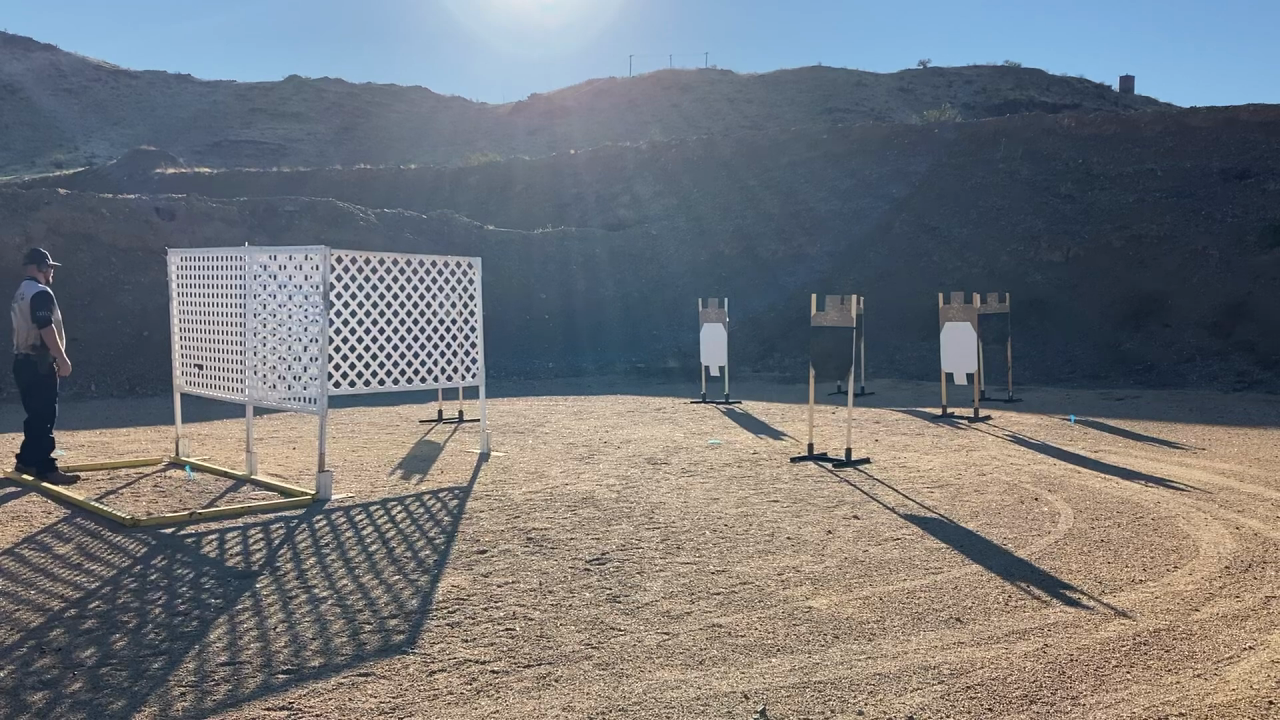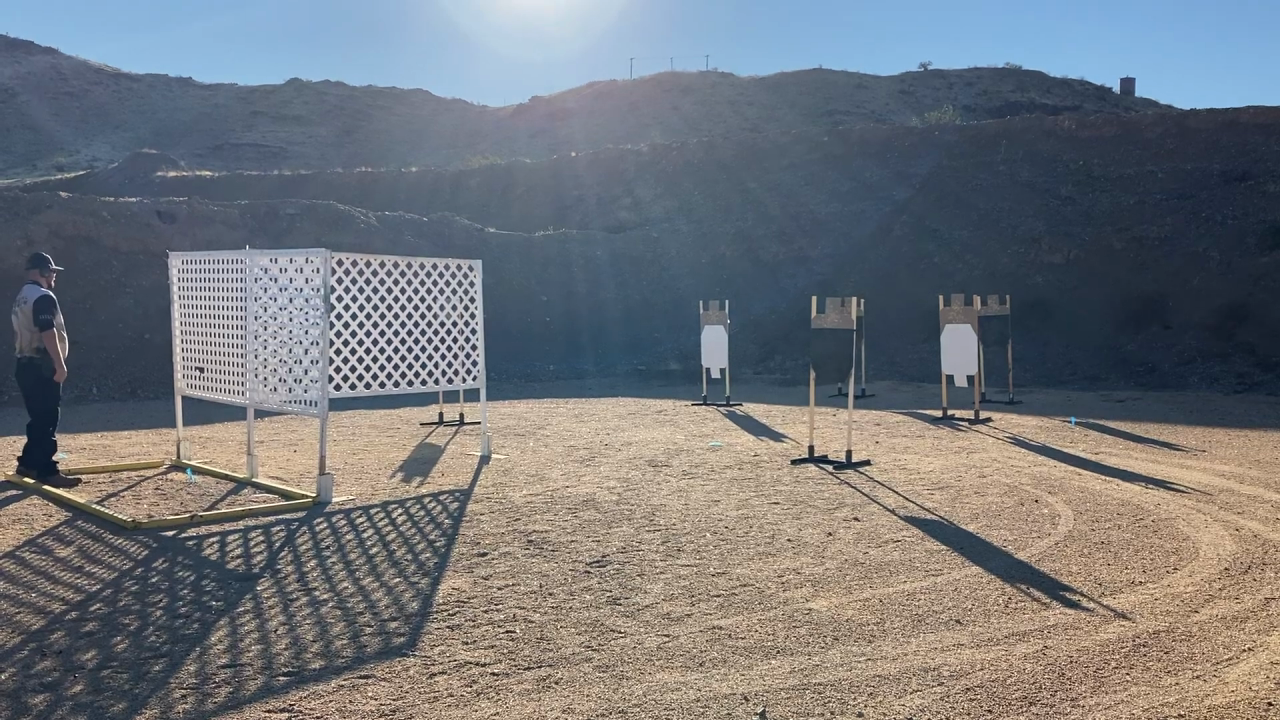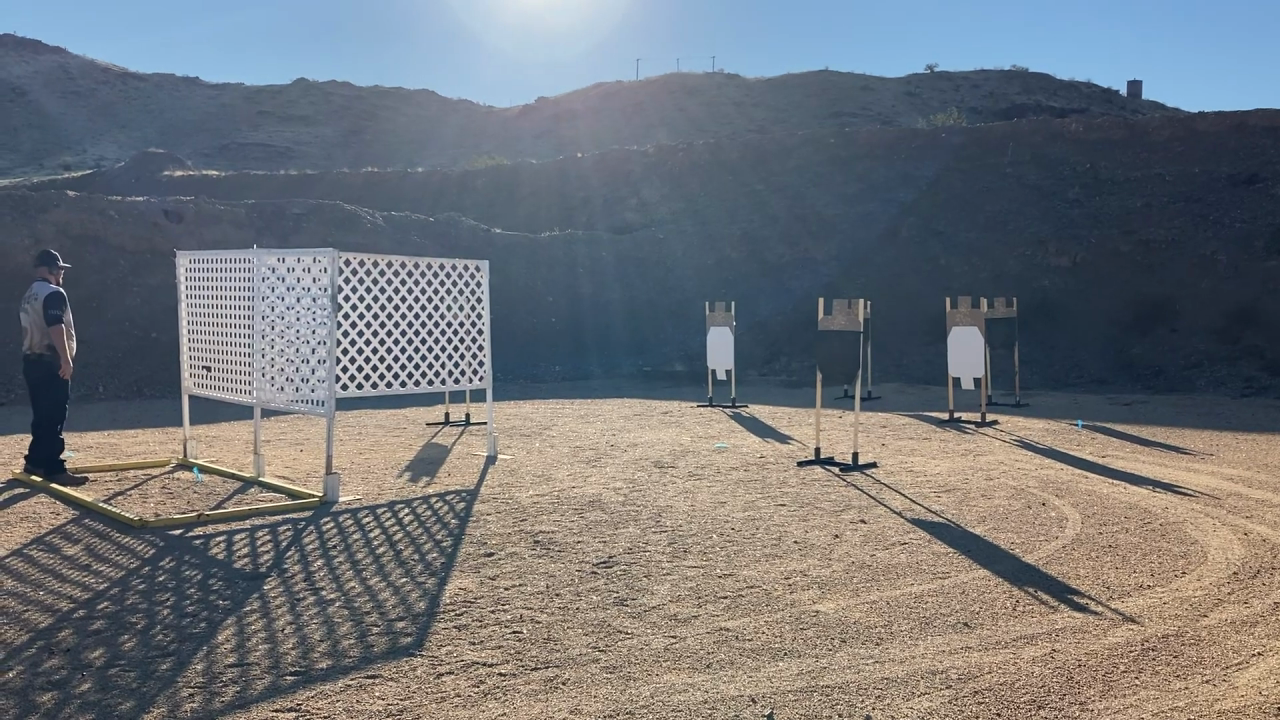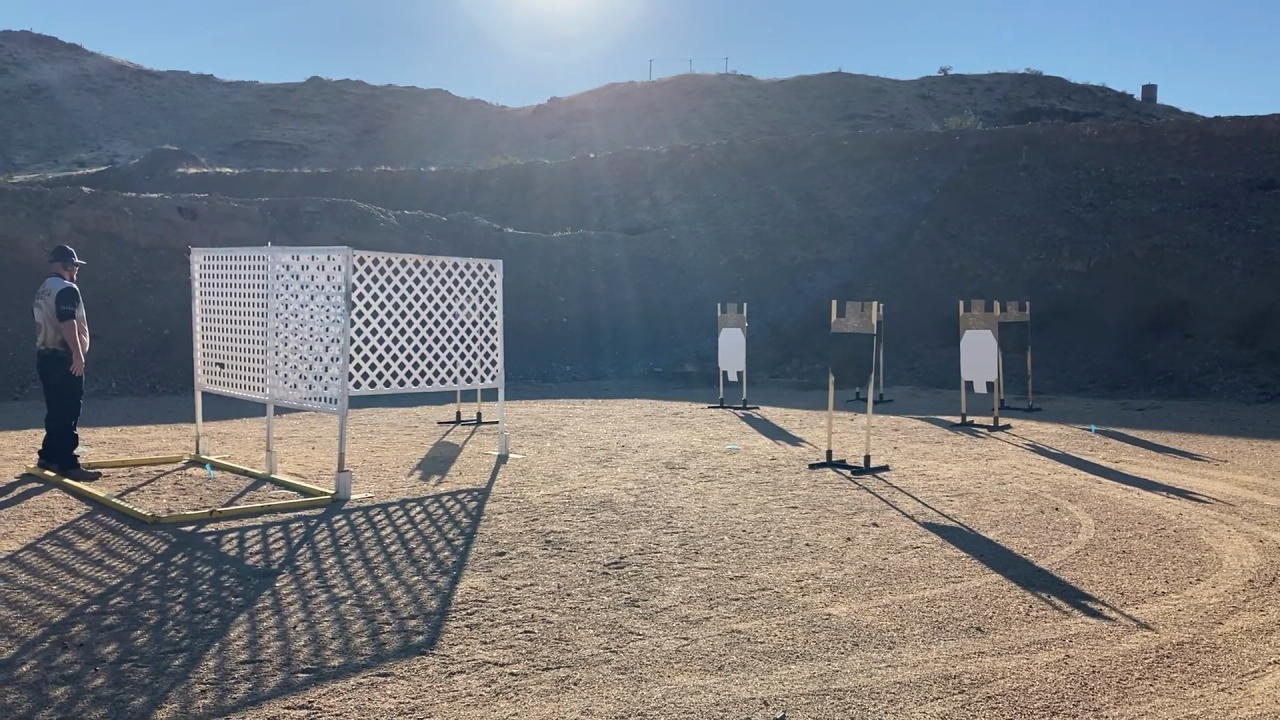
dt=0.7s
person 1, frame 1
left shoulder: (20, 294)
right shoulder: (41, 293)
right elbow: (47, 329)
right wrist: (62, 358)
left hip: (23, 362)
right hip: (38, 363)
left knee: (35, 415)
right knee: (44, 416)
left ankle: (26, 461)
right ankle: (45, 468)
person 1, frame 2
left shoulder: (21, 298)
right shoulder: (43, 297)
right elbow: (48, 333)
right wrist: (60, 364)
left hip: (26, 365)
right hip: (42, 366)
left knee: (38, 418)
right knee: (47, 419)
left ankle: (28, 463)
right ankle: (46, 471)
person 1, frame 3
left shoulder: (29, 295)
right shoulder: (53, 293)
right elbow: (56, 328)
right wrist: (66, 359)
left hip: (32, 361)
right hip: (51, 363)
left knee: (42, 415)
right knee: (54, 417)
left ankle: (35, 462)
right ankle: (54, 469)
person 1, frame 4
left shoulder: (42, 290)
right shoulder: (66, 289)
right elbow: (68, 324)
right wrist: (77, 354)
left hip: (46, 356)
right hip: (64, 358)
left knee: (56, 411)
right knee: (68, 412)
left ankle: (49, 456)
right ankle: (67, 464)
